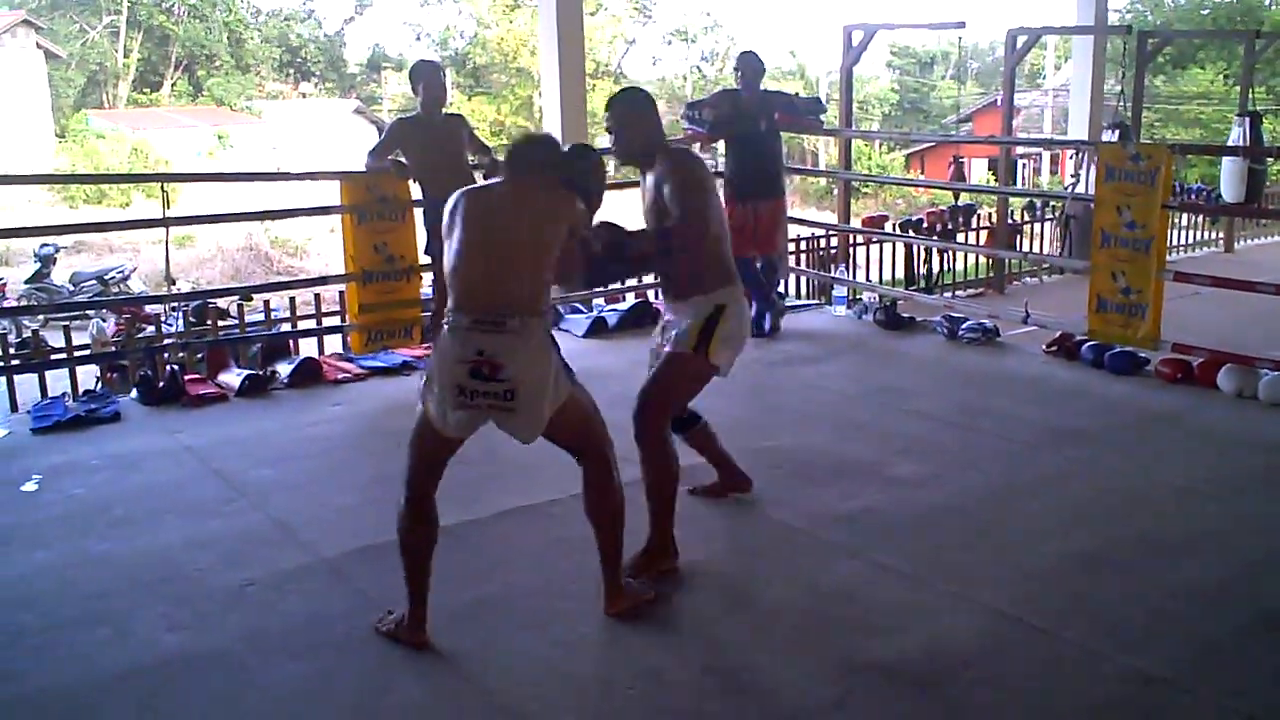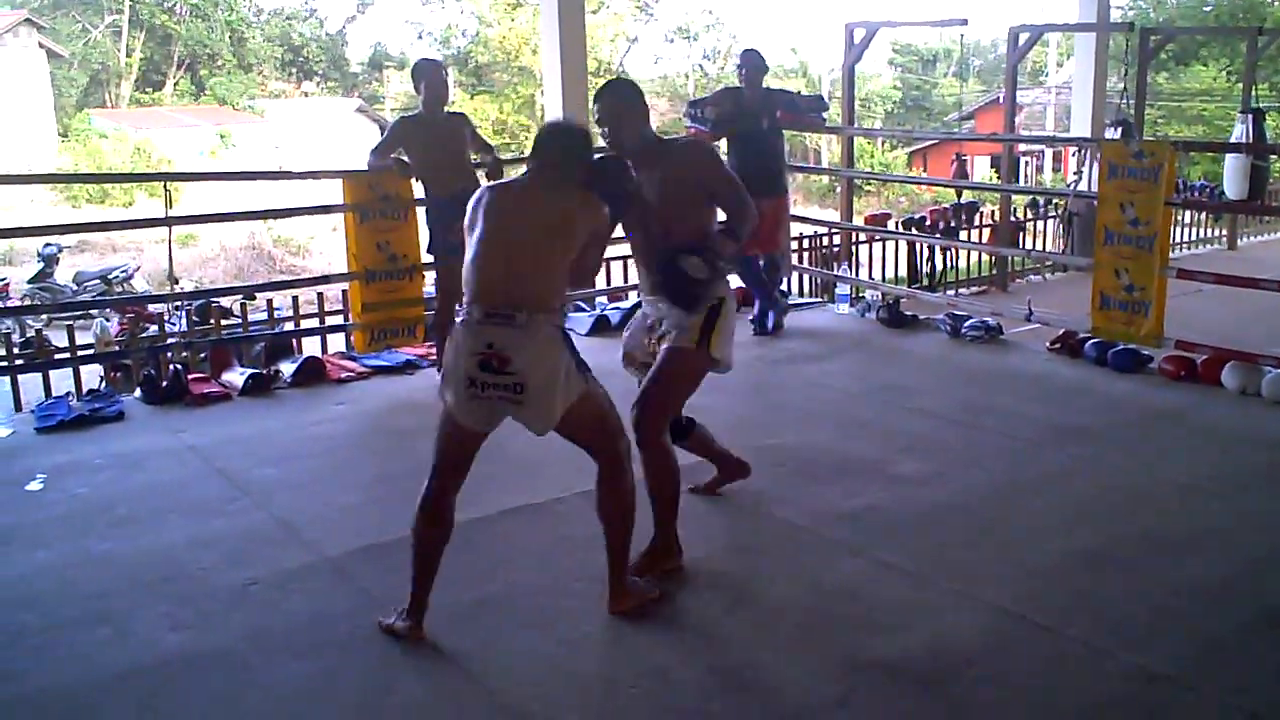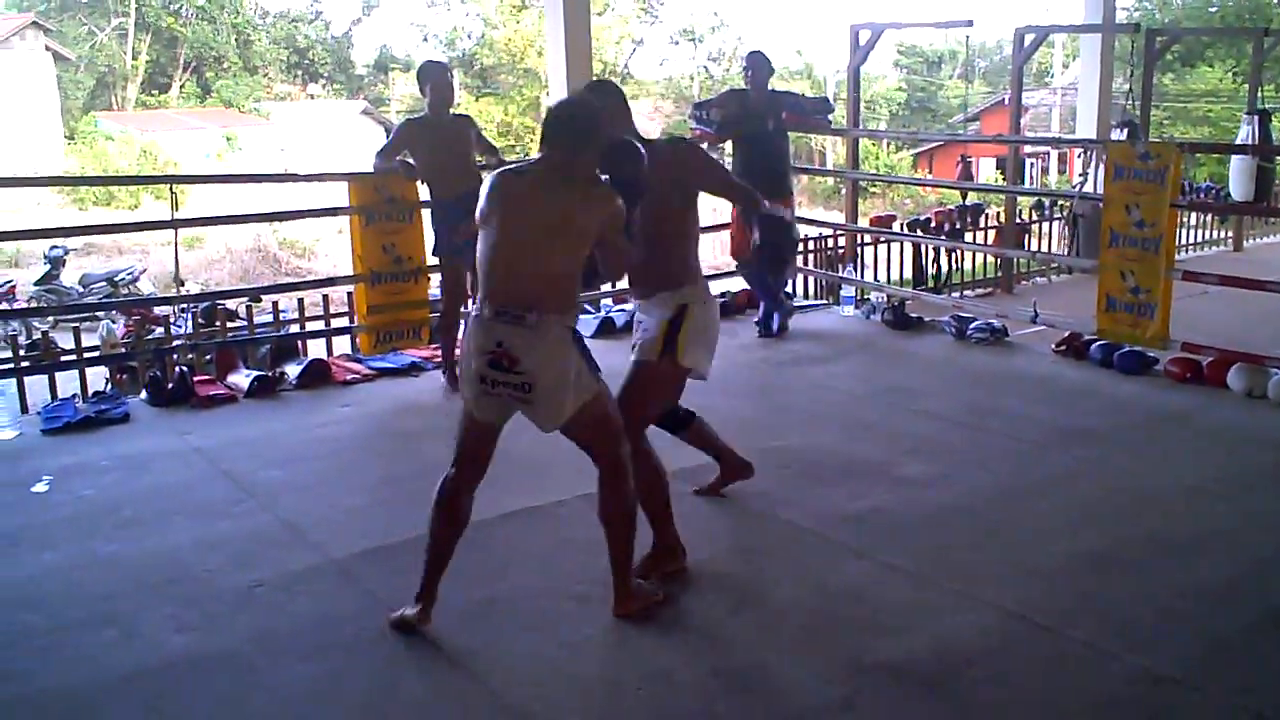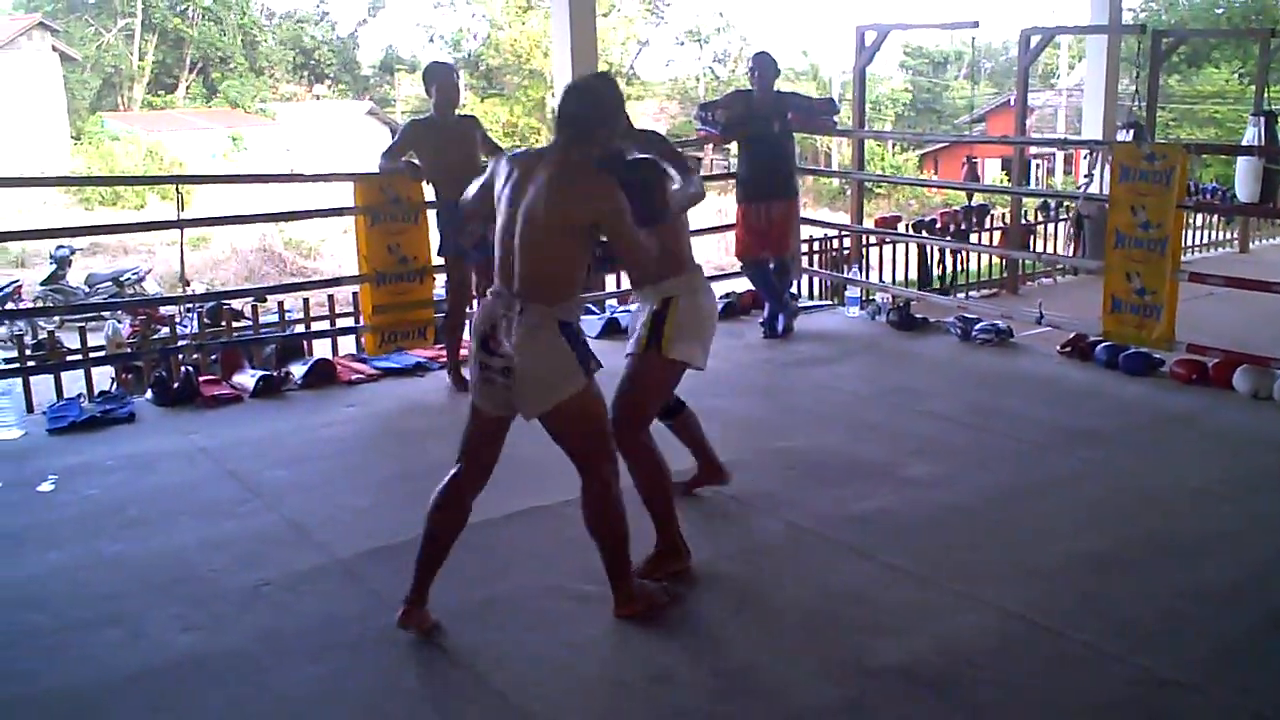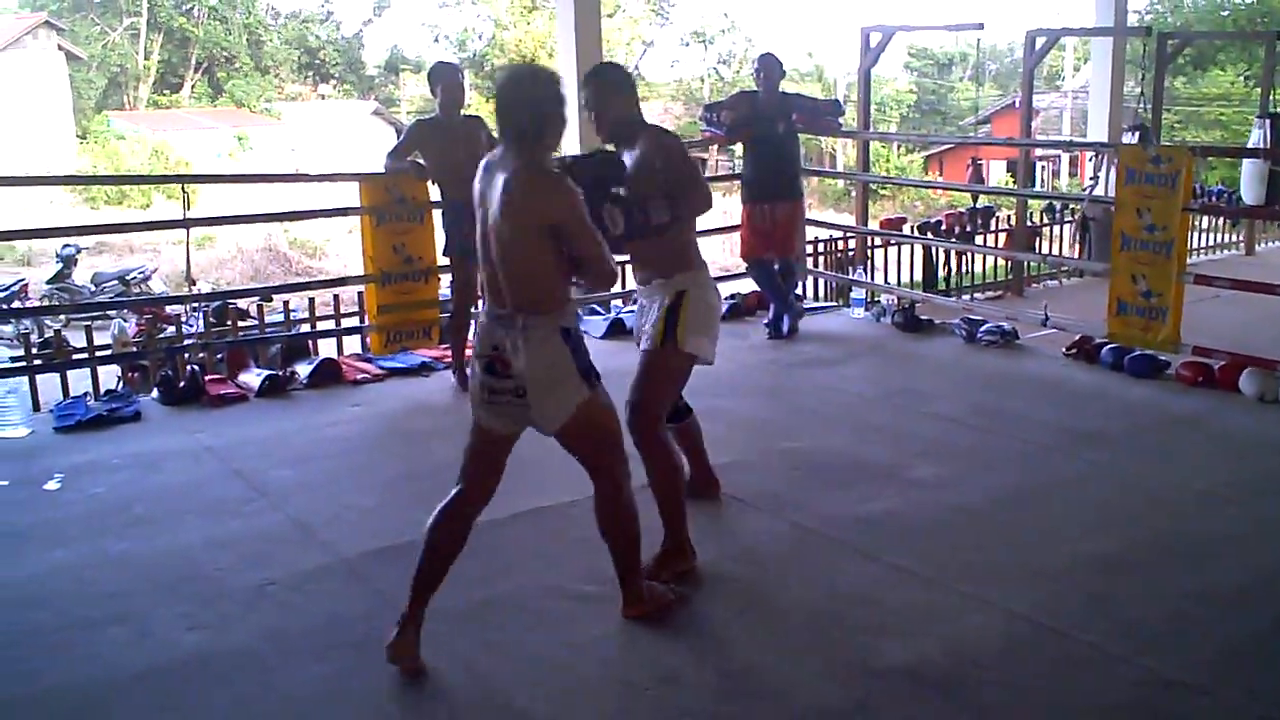
dt=0.1s
person 1, frame 1
left shoulder: (461, 201)
right shoulder: (561, 201)
right elbow: (569, 269)
left hip: (458, 359)
right hip: (527, 359)
left knee: (419, 485)
right knee: (599, 457)
left ankle: (414, 618)
right ankle: (616, 590)
person 1, frame 2
left shoulder: (486, 195)
right shoulder: (587, 206)
left hip: (472, 350)
right hip: (540, 353)
left knee: (443, 482)
right knee: (615, 455)
left ankle: (414, 612)
right ankle: (621, 591)
person 1, frame 3
left shoulder: (496, 182)
right shoulder: (601, 199)
right elbow: (615, 268)
left hip: (486, 345)
right hip: (548, 351)
left knee: (464, 473)
right knee: (615, 461)
left ankle: (423, 601)
right ankle: (625, 591)
person 1, frame 4
left shoulder: (515, 165)
right shoulder: (593, 186)
left elbow: (471, 203)
right elbow: (643, 264)
right wrist: (625, 232)
left hip: (493, 332)
right hip: (544, 340)
left knee: (470, 470)
right knee: (599, 469)
left ankle: (416, 601)
right ankle: (627, 593)
person 1, frame 5
left shoulder: (491, 166)
right shoulder: (551, 190)
right elbow: (601, 275)
right wrist: (585, 249)
left hip: (495, 348)
right hip: (545, 350)
left knee: (471, 490)
right knee: (612, 474)
left ankle: (409, 629)
right ankle: (635, 595)
person 2, frame 1
left shoulder: (678, 168)
right shoulder: (662, 170)
left elbow: (694, 238)
right elbow: (659, 241)
left hip: (712, 311)
right hip: (684, 310)
left knee: (649, 415)
right knee: (670, 407)
left ankle: (661, 546)
right ankle: (731, 476)
person 2, frame 2
left shoulder: (688, 156)
left elbow: (743, 210)
left wrist: (702, 254)
left hip: (700, 307)
right hip: (653, 310)
left knee: (648, 419)
right knee: (659, 414)
left ankle: (665, 546)
right ankle: (729, 464)
person 2, frame 3
left shoulder: (675, 156)
right shoulder: (610, 174)
left elbow: (741, 193)
left hip: (682, 309)
right hip: (648, 311)
left knee: (624, 423)
right knee: (659, 409)
left ankle: (667, 548)
right ankle: (733, 462)
person 2, frame 4
left shoulder: (645, 159)
right shoulder: (620, 179)
left elbow: (690, 189)
left wrist: (674, 195)
left hip: (676, 303)
right hip: (660, 300)
left knee: (626, 423)
right knee: (657, 398)
left ankle: (671, 549)
right ankle: (710, 466)
person 2, frame 5
left shoulder: (659, 146)
right shoulder: (618, 159)
left elbow: (697, 199)
left wrist: (643, 217)
left hip: (681, 293)
right hip: (652, 295)
left knee: (642, 419)
right knee: (662, 401)
left ankle: (678, 549)
right ankle: (704, 479)
person 3, frame 1
left shoulder: (457, 122)
right shoulder: (404, 127)
left elbow: (481, 149)
right elbow: (372, 160)
left wrist: (490, 162)
right wrist: (392, 163)
right hip: (438, 212)
right knee: (444, 285)
person 3, frame 2
left shoulder: (460, 121)
right shoulder: (407, 125)
left elbow: (485, 150)
right elbow: (374, 159)
left wrist: (494, 162)
right wrist: (397, 163)
right hip: (442, 211)
right knee: (448, 292)
right ankle: (444, 358)
person 3, frame 3
left shoulder: (465, 122)
right shoulder: (411, 128)
left elbow: (490, 152)
right elbow: (380, 161)
left wrist: (499, 163)
right wrist: (404, 165)
left hip: (480, 207)
right hip: (447, 213)
right knee: (453, 296)
right ankle: (449, 365)
person 3, frame 4
left shoulder: (471, 124)
right shoulder: (418, 128)
left elbow: (494, 152)
right elbow: (385, 161)
right wrist: (408, 165)
right hip: (453, 214)
right knee: (459, 295)
right ankle: (454, 366)
person 3, frame 5
left shoulder: (475, 124)
right shoulder: (423, 128)
right elbow: (390, 161)
right wrist: (412, 165)
right hip: (457, 214)
right knee: (464, 296)
right ankle: (459, 366)
person 4, frame 1
left shoulder: (774, 103)
right shoulder: (727, 102)
left hip: (770, 193)
right hip: (737, 193)
left knee: (770, 255)
right knee: (738, 255)
left ankle: (763, 307)
right ankle: (771, 304)
person 4, frame 2
left shoulder: (776, 99)
right shoulder: (728, 98)
left hip: (773, 190)
left knee: (773, 253)
right knee: (740, 253)
left ankle: (768, 304)
right ankle: (772, 304)
person 4, frame 3
left shoulder: (783, 101)
right shoulder: (735, 101)
left elbow: (825, 107)
right elbow: (697, 111)
left wrist: (795, 115)
right wrist: (712, 117)
left hip: (778, 192)
left knee: (780, 256)
right knee: (746, 256)
left ankle: (771, 307)
right ankle: (777, 307)
person 4, frame 4
left shoulder: (789, 102)
right shoulder: (740, 101)
left elbow: (829, 107)
right elbow: (702, 112)
left wrist: (799, 117)
right wrist: (716, 118)
left hip: (784, 193)
right hip: (750, 193)
left knee: (783, 256)
right knee: (751, 257)
left ankle: (774, 308)
right ankle: (783, 306)
person 4, frame 5
left shoulder: (792, 103)
right shoulder: (744, 103)
right wrist: (723, 119)
left hip: (788, 194)
right hip: (754, 195)
left knee: (788, 257)
right knee: (755, 259)
left ankle: (779, 309)
right ankle: (788, 307)
